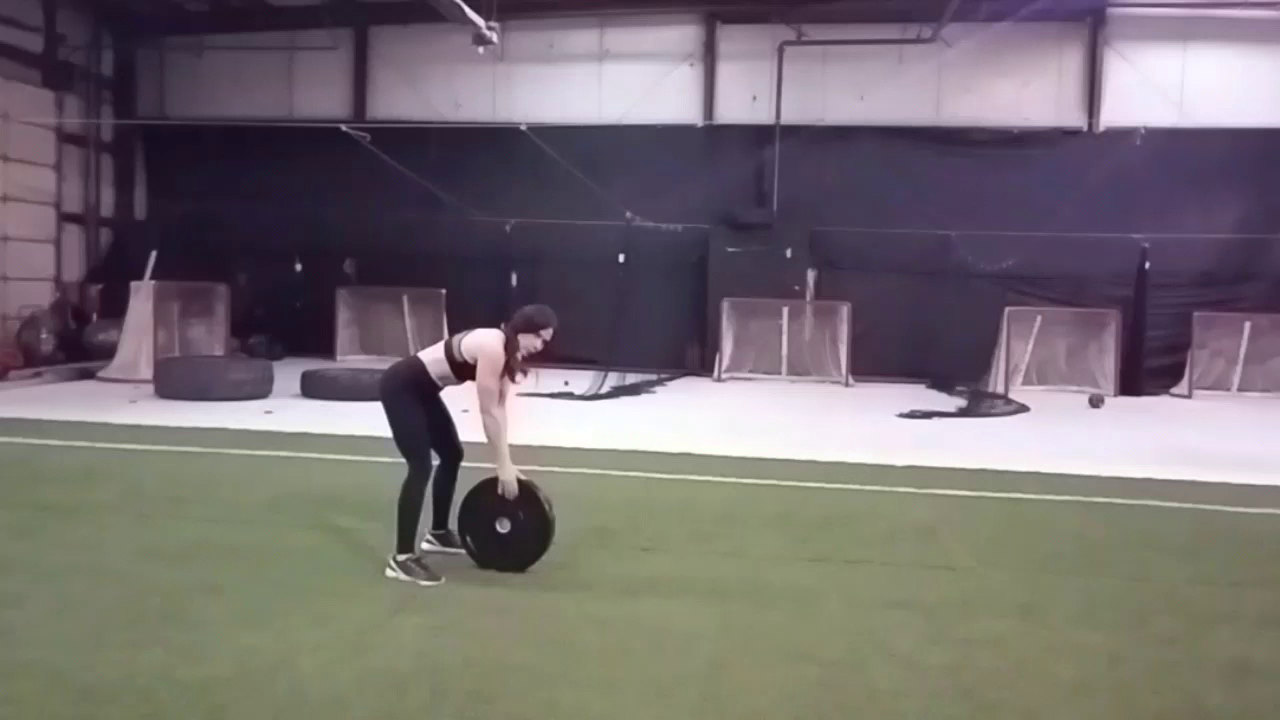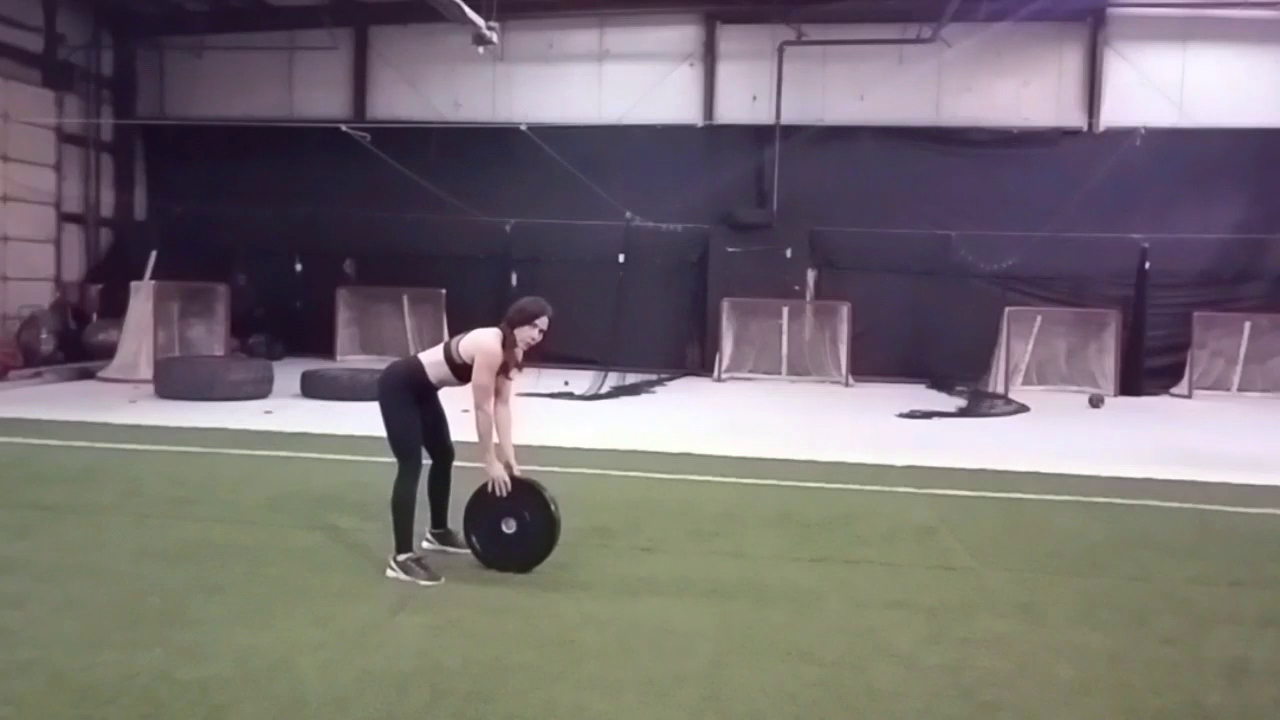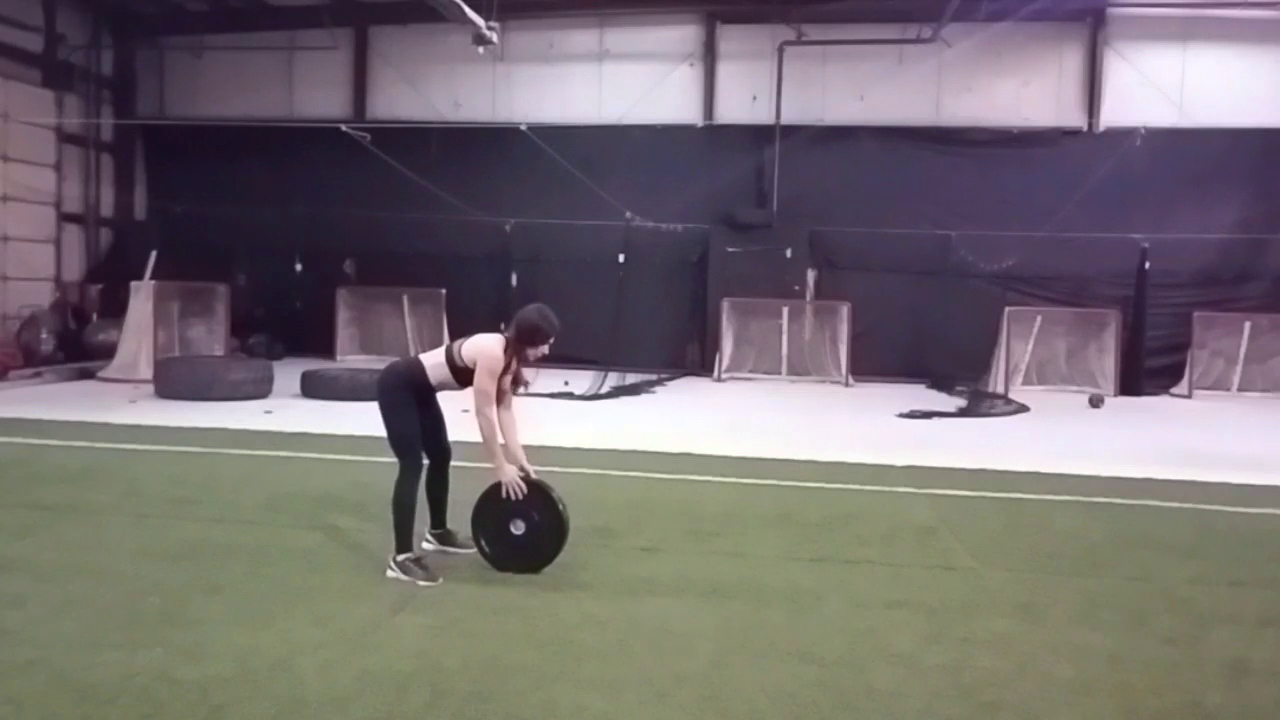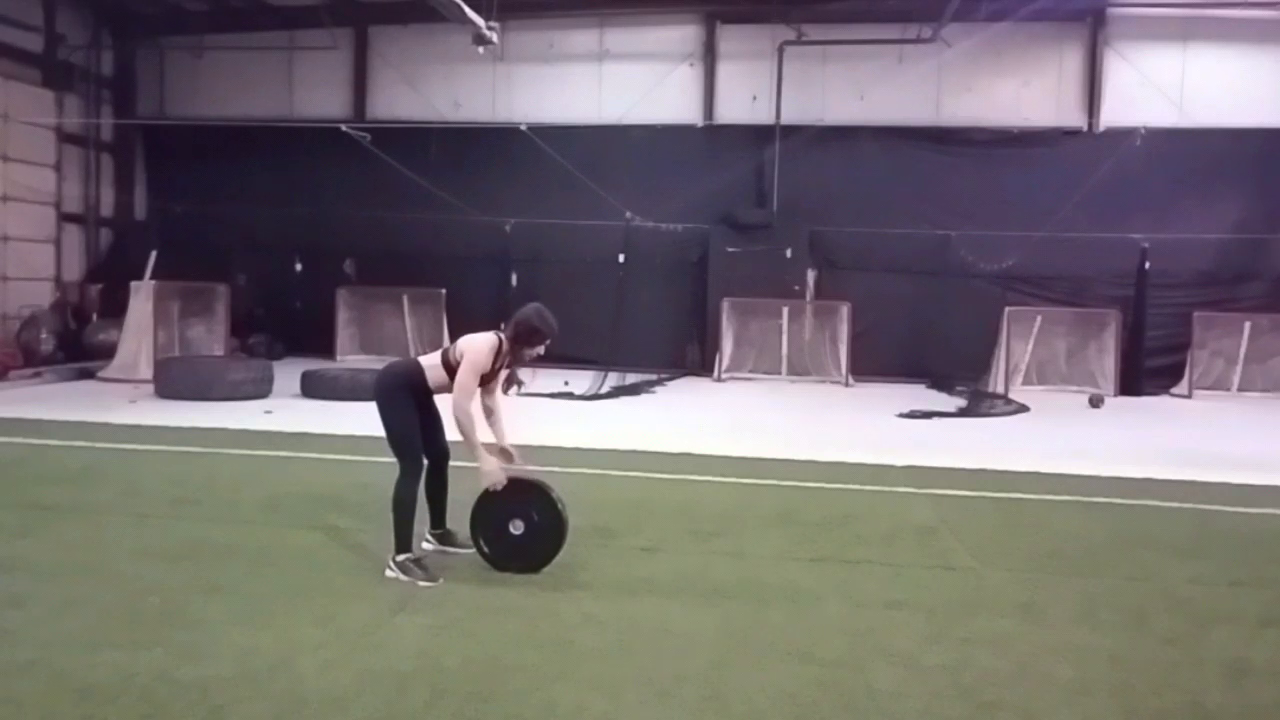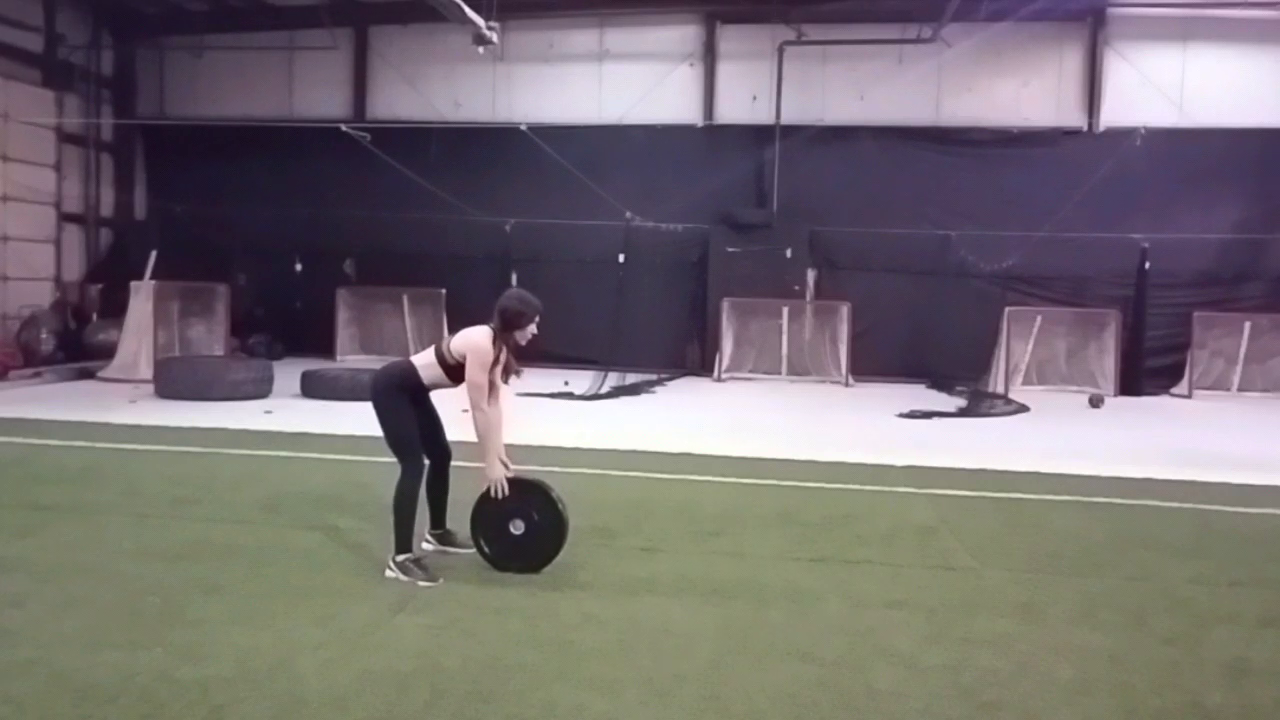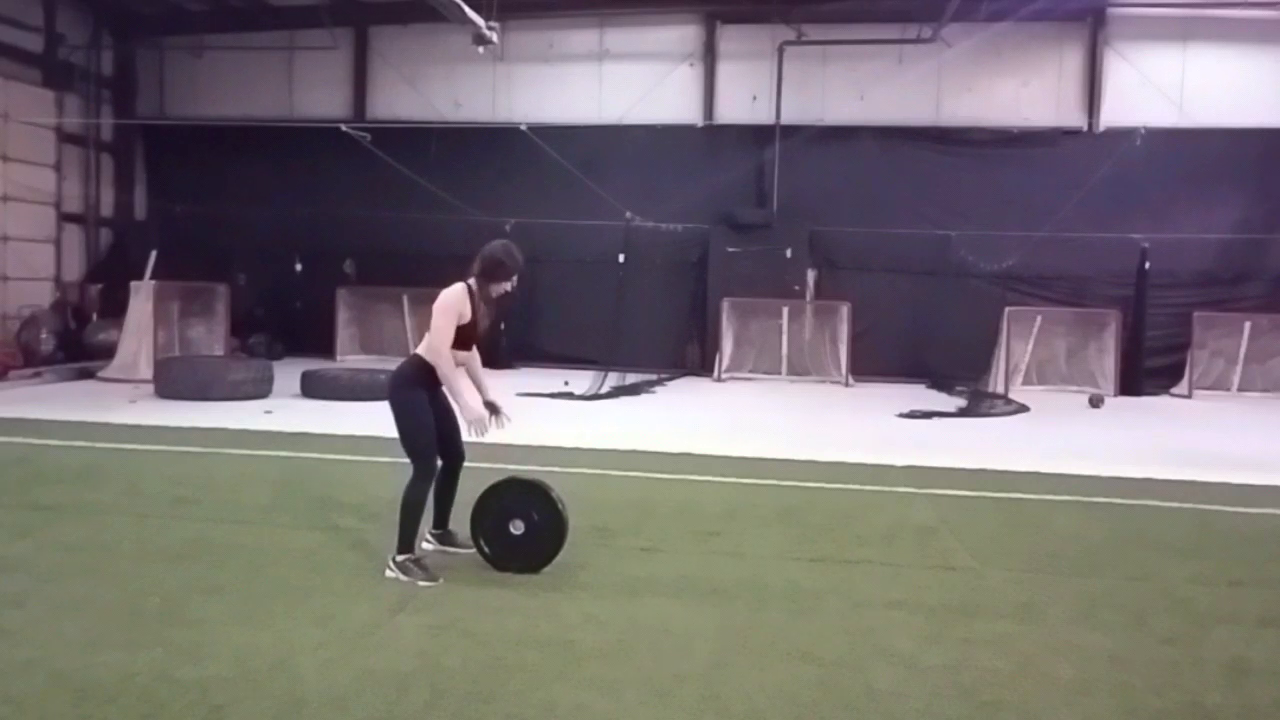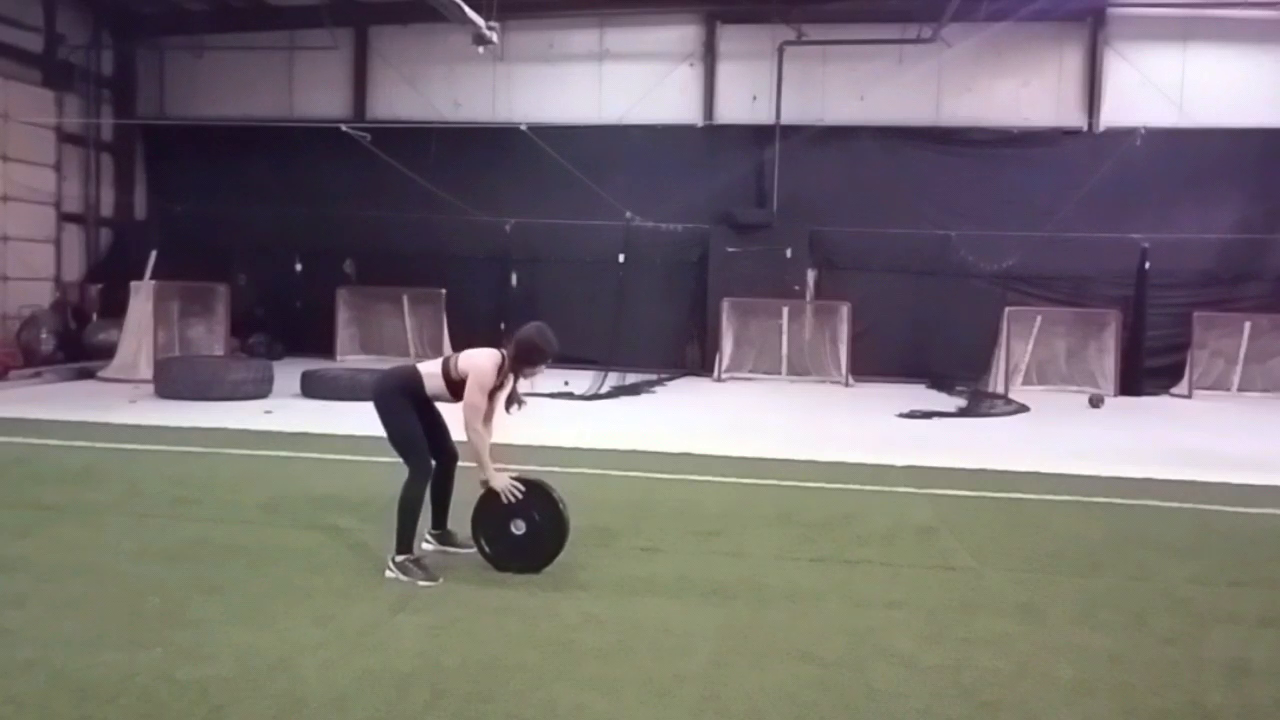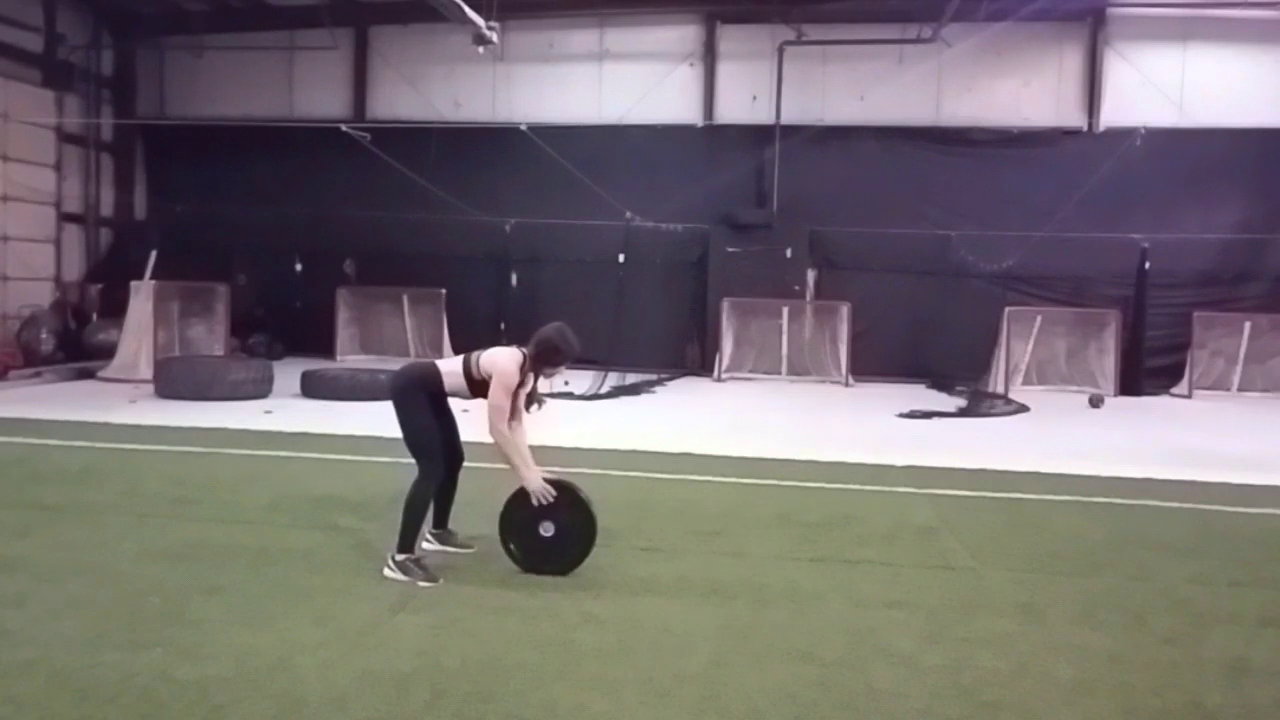
dt=0.7s
person 1, frame 1
left shoulder: (510, 353)
right shoulder: (492, 348)
left elbow: (499, 407)
right elbow: (487, 412)
left wrist: (506, 461)
right wrist: (503, 466)
left hip: (424, 390)
right hip: (400, 387)
left knee: (452, 456)
right knee: (421, 466)
left ankle: (437, 534)
right ankle: (401, 558)
person 1, frame 2
left shoulder: (512, 351)
right shoulder: (489, 347)
left elbow: (501, 405)
right elbow: (483, 409)
left wrist: (508, 457)
right wrist: (490, 462)
left hip: (422, 390)
right hip: (398, 386)
left knee: (444, 456)
right knee: (410, 467)
left ankle: (438, 532)
right ankle: (401, 557)
person 1, frame 3
left shoulder: (510, 354)
right shoulder: (491, 352)
left elbow: (504, 409)
right elbow: (484, 414)
left wrist: (519, 458)
right wrist: (501, 467)
left hip: (420, 390)
right hip: (397, 386)
left knee: (441, 457)
right knee: (412, 465)
left ankle: (437, 533)
right ankle: (401, 558)
person 1, frame 4
left shoulder: (505, 351)
right shoulder: (483, 349)
left elbow: (488, 399)
right elbow: (460, 408)
left wrist: (501, 441)
right wrist: (482, 458)
left hip: (417, 391)
right hip: (396, 387)
left knee: (439, 457)
right knee: (412, 466)
left ankle: (438, 533)
right ankle: (401, 558)
person 1, frame 5
left shoulder: (499, 345)
right shoulder: (480, 345)
left elbow: (493, 402)
right elbow: (479, 409)
left wrist: (500, 454)
right wrist: (490, 463)
left hip: (414, 390)
right hip: (392, 388)
left knee: (441, 457)
right knee: (414, 466)
left ankle: (437, 533)
right ankle: (400, 559)
person 1, frame 6
left shoulder: (479, 298)
right shoulder: (455, 296)
left elbow: (468, 350)
right elbow: (440, 354)
left wrist: (485, 396)
right wrist: (465, 404)
left hip: (430, 387)
right hip: (410, 385)
left knee: (454, 457)
right knee: (426, 467)
left ankle: (438, 532)
right ankle: (401, 558)
person 1, frame 7
left shoulder: (503, 370)
right shoulder: (486, 367)
left elbow: (484, 424)
right elbow: (472, 428)
left wrist: (485, 470)
right wrist: (491, 474)
left hip: (415, 395)
right hip: (394, 392)
left knee: (447, 457)
right knee: (421, 468)
left ankle: (438, 533)
right ankle: (401, 558)
person 1, frame 8
left shoulder: (524, 367)
right shoulder: (508, 367)
left elbow: (515, 424)
right elbow: (498, 430)
left wrist: (531, 468)
right wrist: (526, 475)
left hip: (431, 391)
right hip: (412, 388)
left knee: (453, 460)
right knee: (431, 469)
left ankle: (438, 532)
right ankle: (401, 558)
